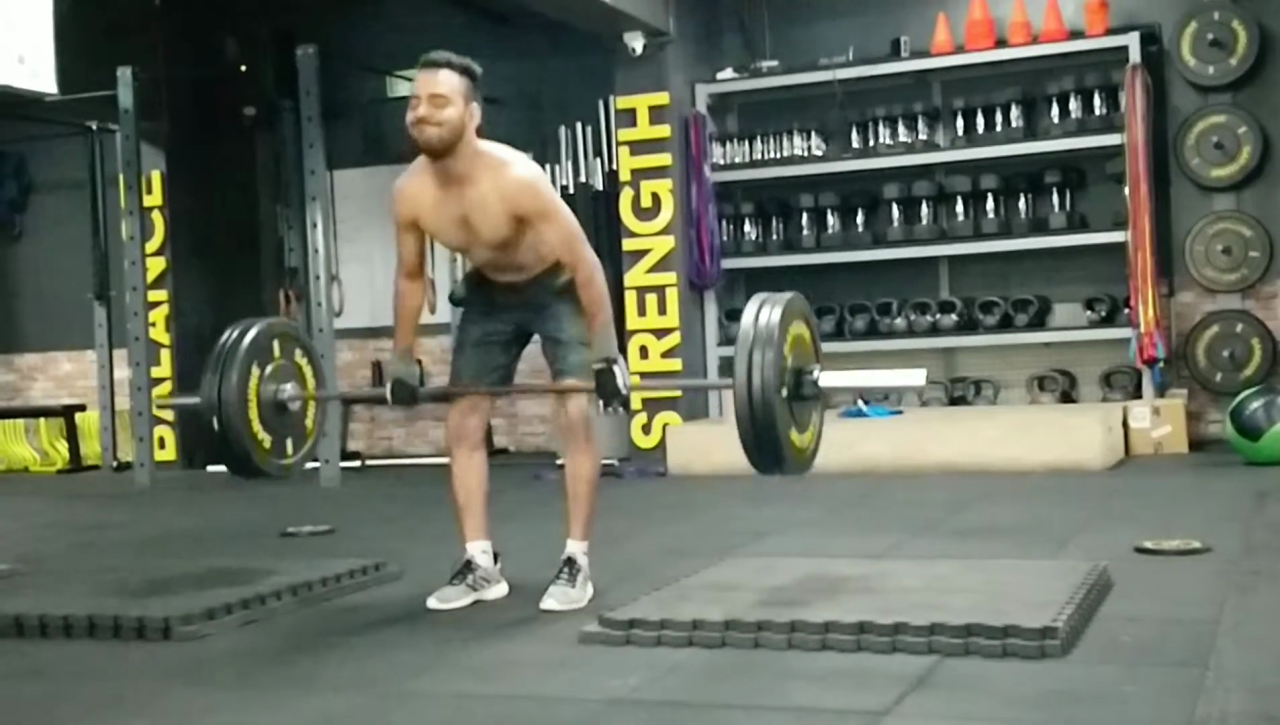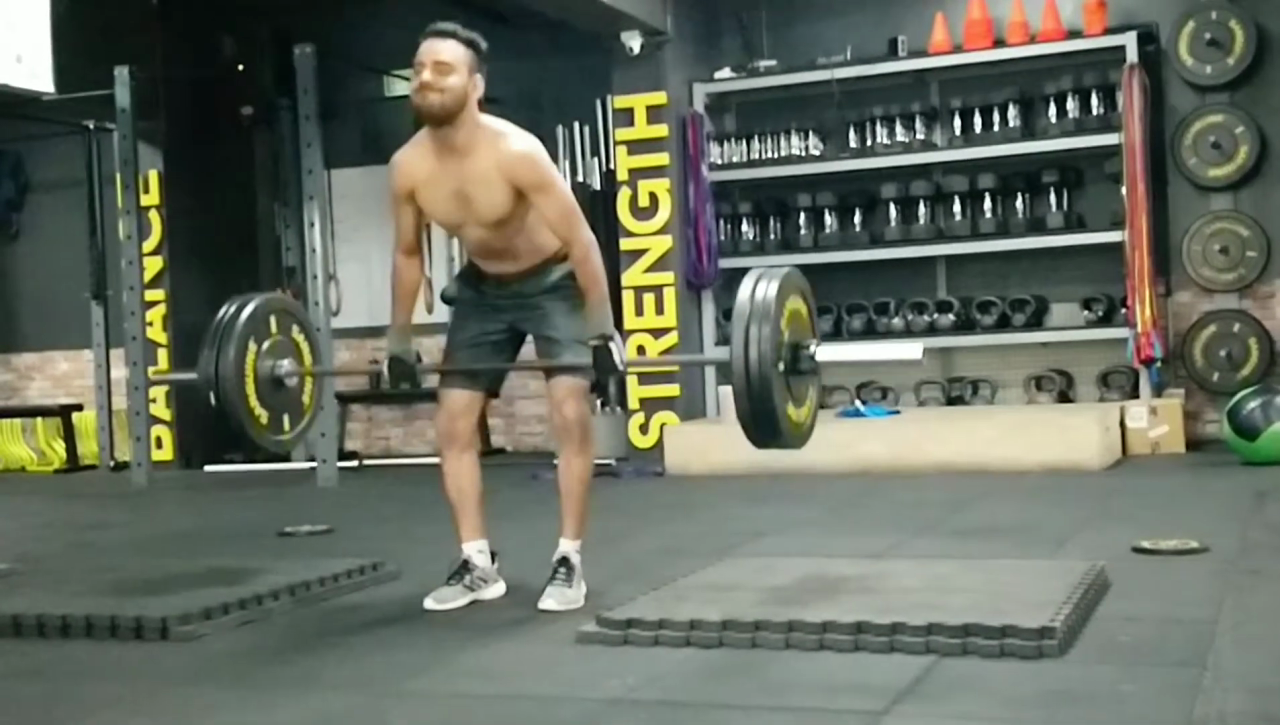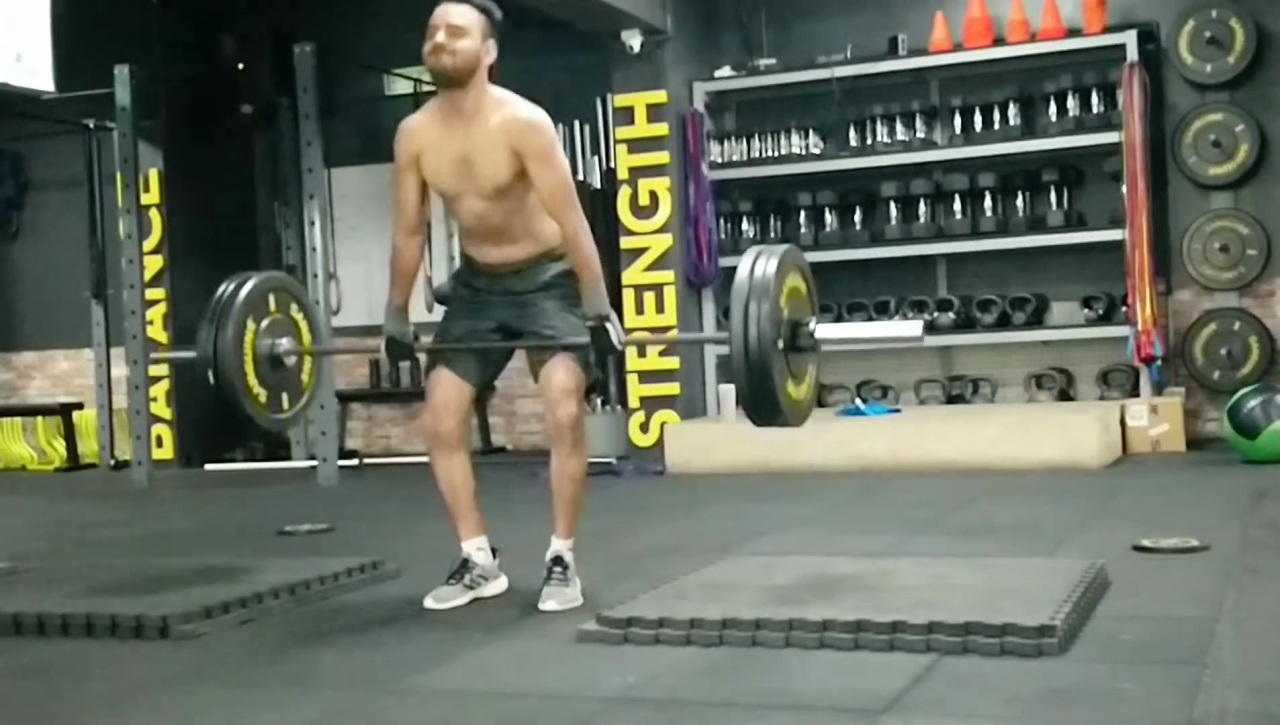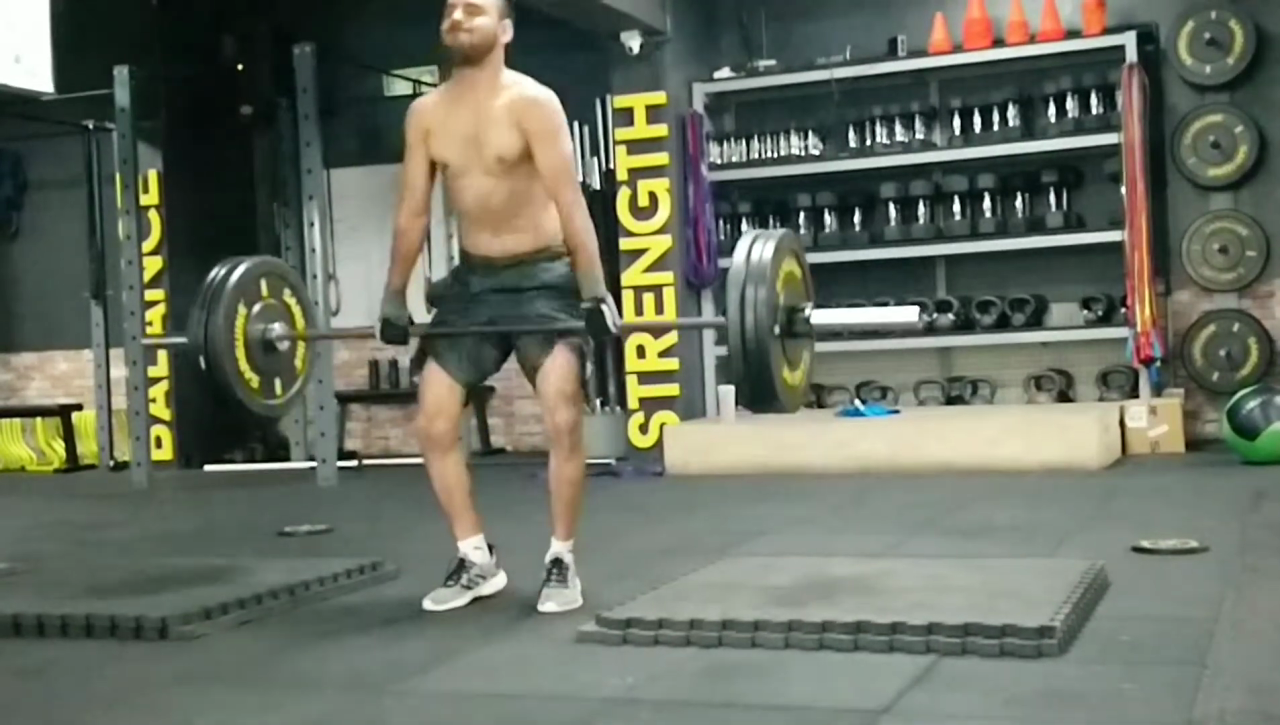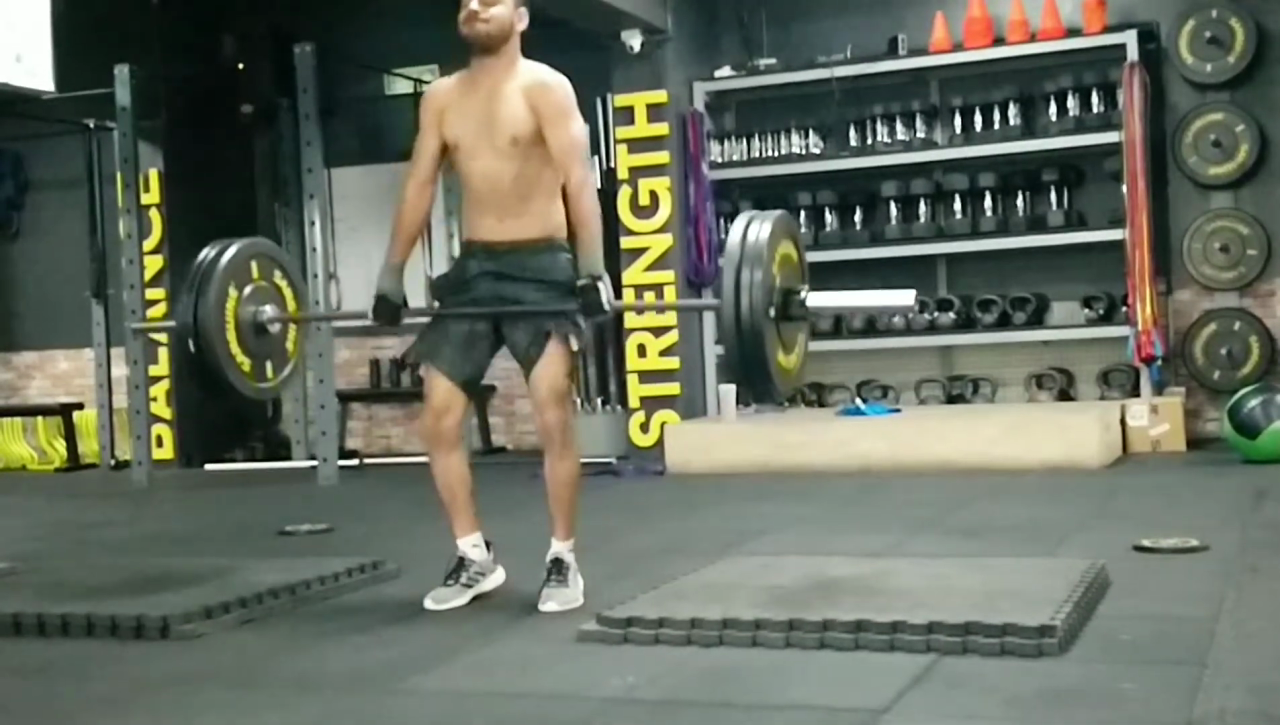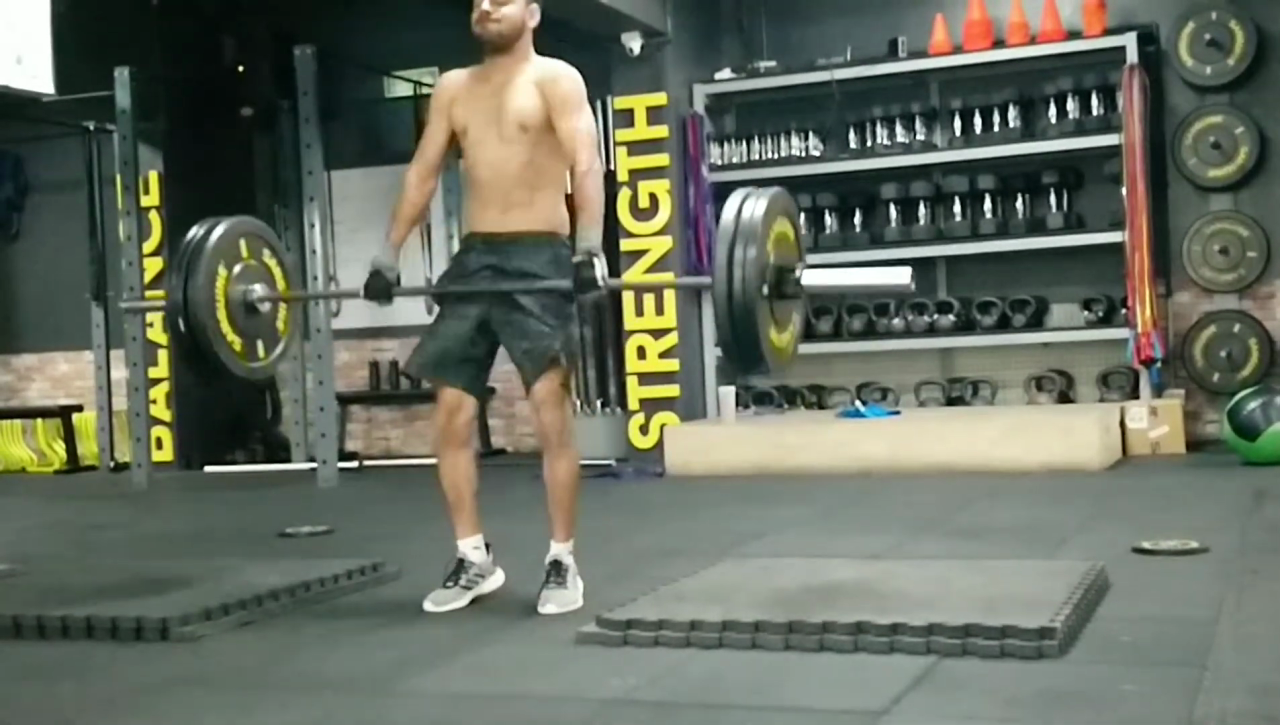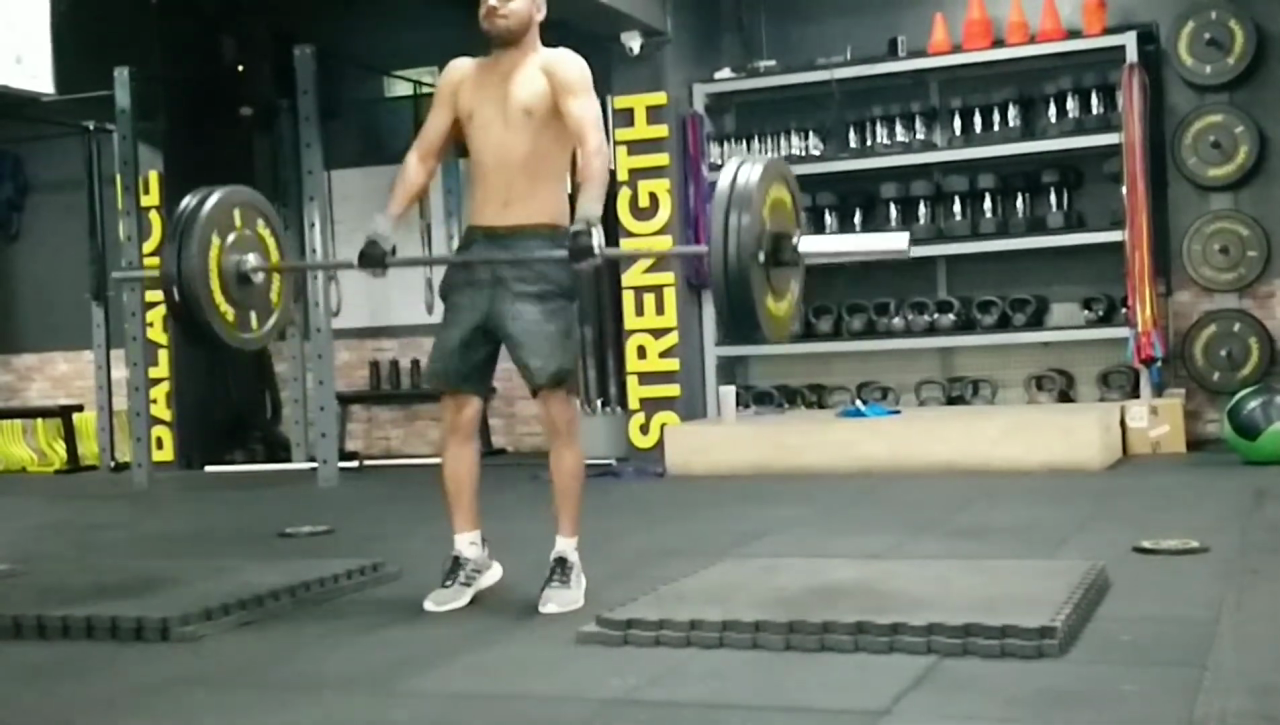
dt=0.2s
person 1, frame 1
left shoulder: (516, 177)
right shoulder: (410, 192)
left elbow: (585, 264)
right elbow: (410, 277)
left wrist: (607, 355)
right wrist: (402, 362)
left hip: (556, 287)
right hip: (488, 294)
left knee: (575, 413)
right knee: (463, 423)
left ankle: (575, 563)
right ankle: (480, 564)
person 1, frame 2
left shoulder: (517, 152)
right shoulder: (408, 165)
left elbow: (581, 242)
right elbow: (408, 254)
left wrist: (603, 331)
right wrist: (398, 338)
left hip: (552, 282)
right hip: (481, 290)
left knee: (570, 413)
right knee: (453, 423)
left ankle: (568, 562)
right ankle: (478, 564)
person 1, frame 3
left shoulder: (523, 122)
right shoulder: (414, 133)
left elbow: (571, 220)
right elbow: (409, 231)
left wrist: (599, 310)
right wrist: (396, 317)
left hip: (546, 279)
right hip: (476, 285)
left knee: (563, 415)
right knee: (441, 421)
left ankle: (561, 560)
right ankle: (478, 561)
person 1, frame 4
left shoulder: (531, 101)
right shoulder: (425, 112)
left elbow: (570, 201)
right elbow: (412, 209)
left wrist: (595, 291)
right wrist: (393, 297)
left hip: (541, 276)
right hip: (471, 280)
left knee: (562, 418)
right knee: (433, 421)
left ankle: (562, 562)
right ankle: (476, 560)
person 1, frame 5
left shoulder: (545, 86)
right shoulder: (441, 95)
left elbow: (580, 180)
right elbow: (419, 186)
left wrist: (594, 270)
right wrist: (392, 275)
left hip: (539, 266)
right hip: (470, 268)
left knee: (552, 414)
right knee: (439, 417)
left ankle: (563, 561)
right ankle: (474, 557)
person 1, frame 6
left shoulder: (555, 78)
right shoulder: (452, 87)
left elbow: (586, 166)
right elbow: (422, 173)
left wrist: (591, 248)
right wrist: (389, 254)
left hip: (539, 261)
right hip: (471, 261)
left knee: (550, 413)
right knee: (451, 417)
left ankle: (563, 562)
right ankle: (474, 559)
person 1, frame 7
left shoulder: (561, 65)
right shoulder: (460, 74)
left elbow: (593, 145)
right elbow: (422, 156)
left wrist: (589, 217)
right wrist: (385, 225)
left hip: (539, 254)
right hip: (473, 253)
left knee: (557, 408)
right knee: (457, 411)
left ankle: (566, 559)
right ankle: (470, 555)
